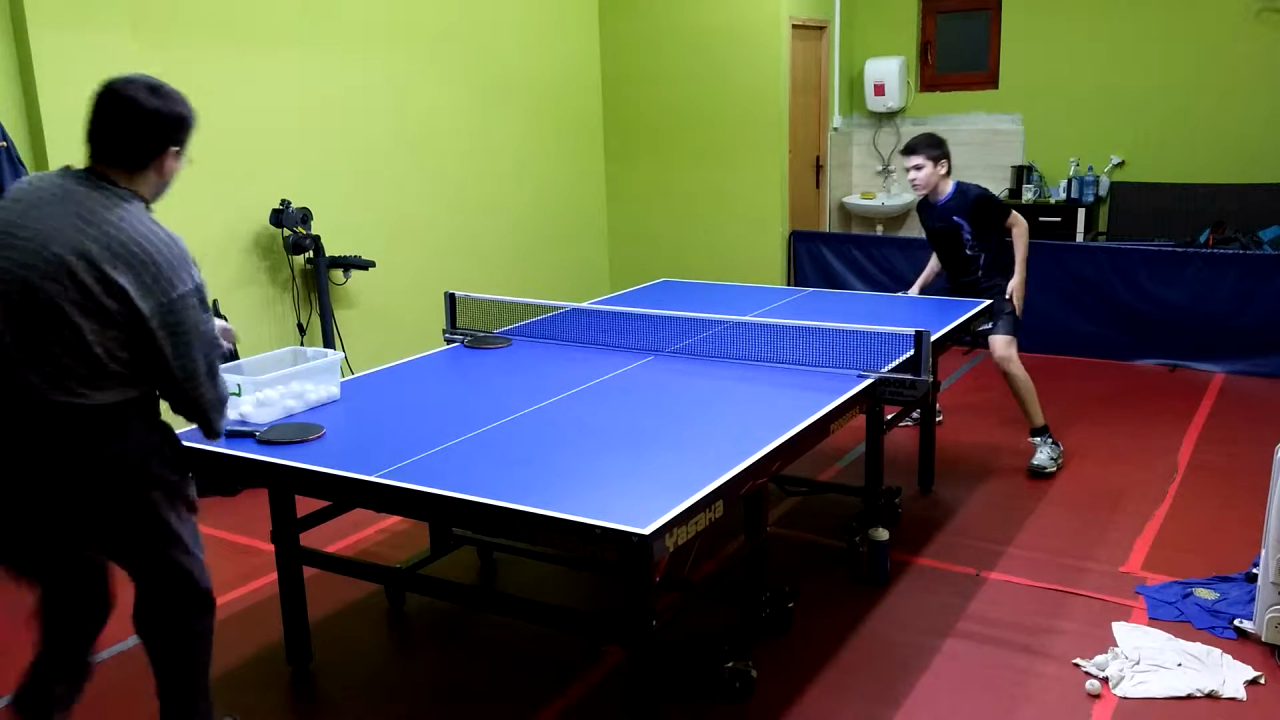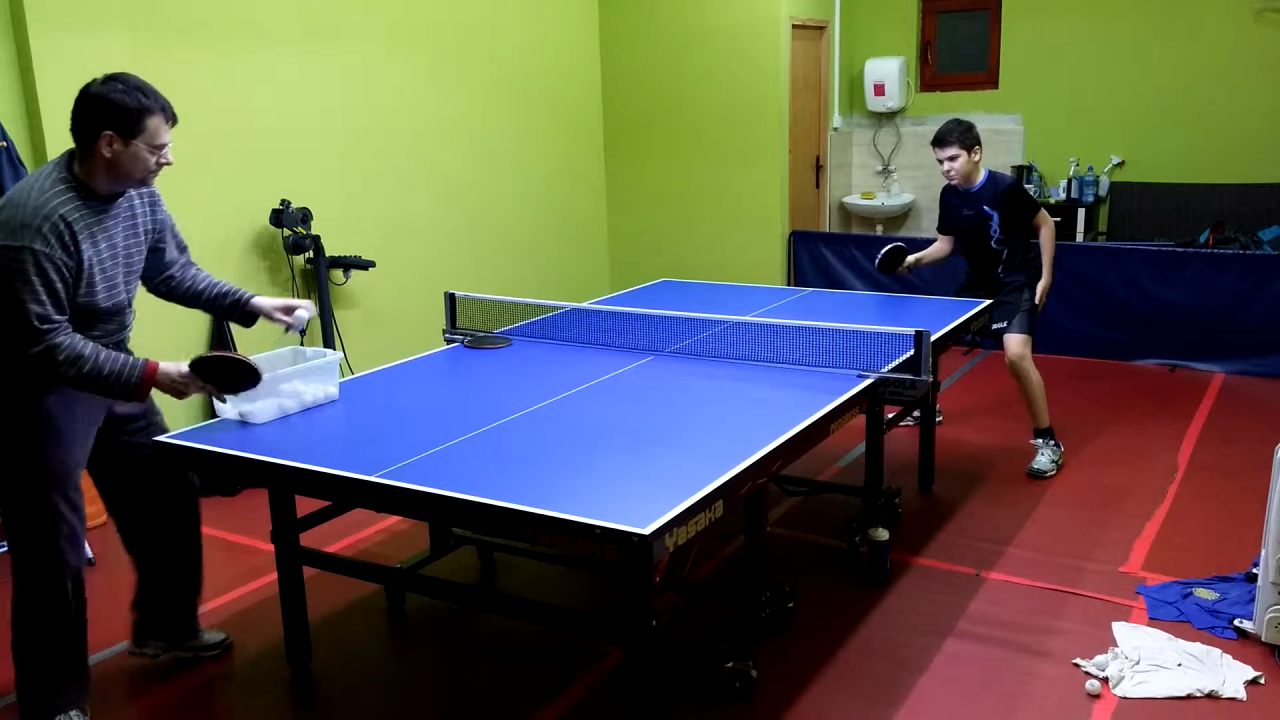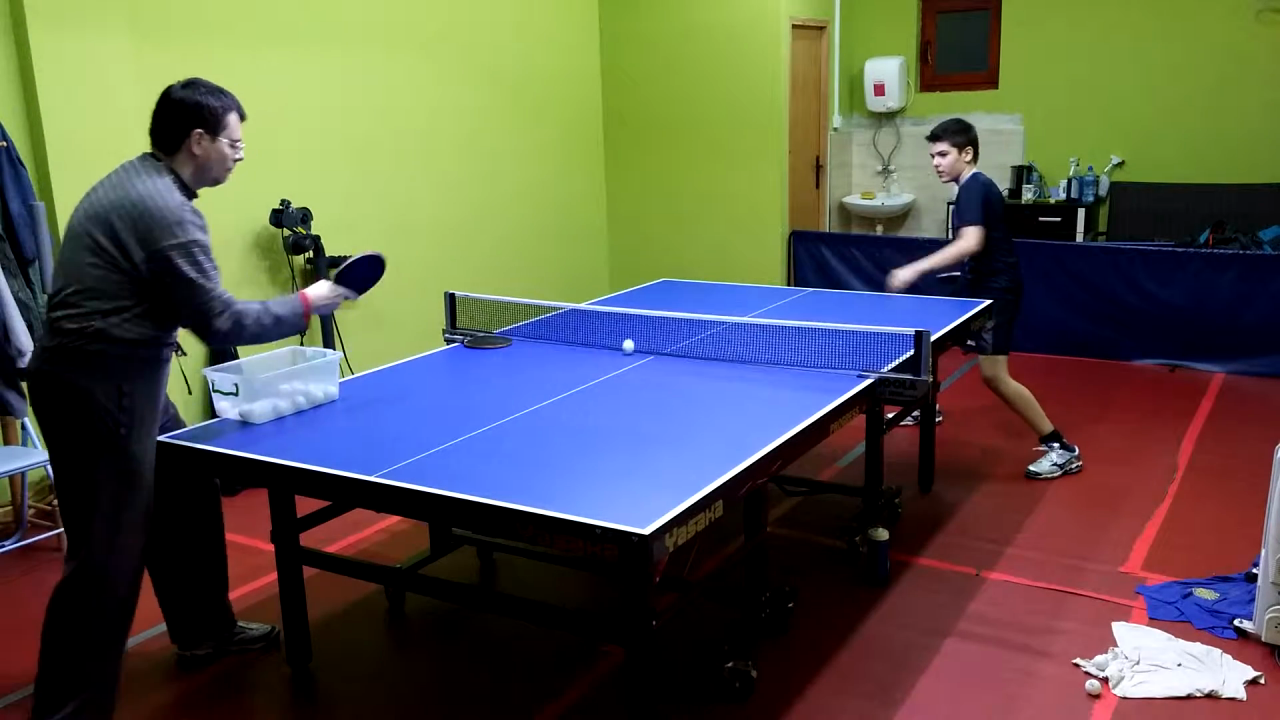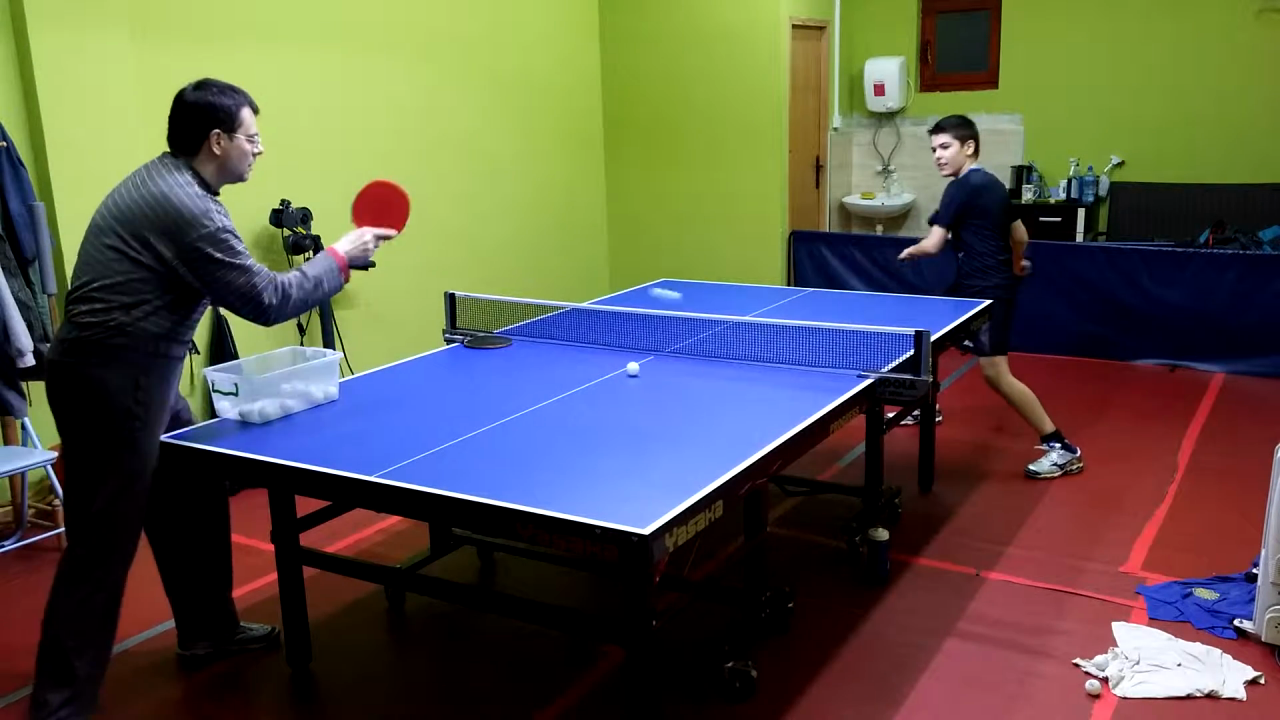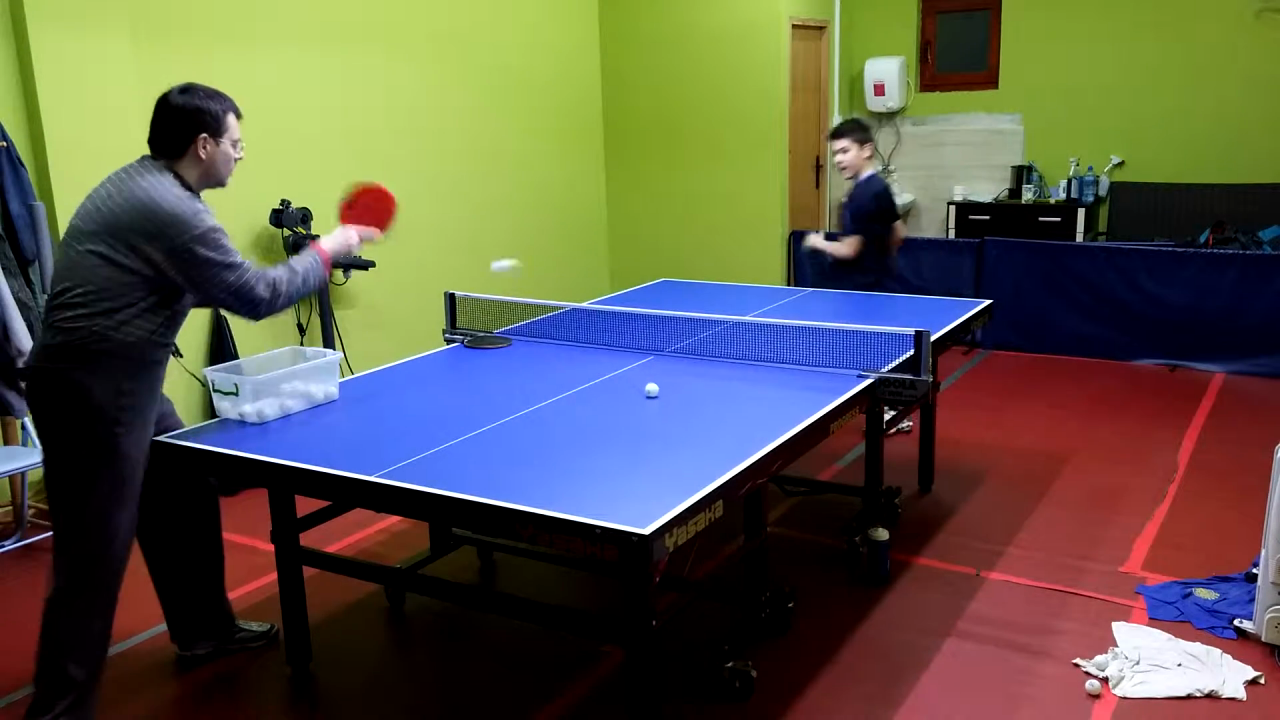
dt=1s
person 1, frame 1
right shoulder: (154, 252)
right elbow: (192, 372)
left wrist: (198, 327)
right wrist: (214, 418)
right hip: (110, 453)
left knee: (73, 601)
right knee: (177, 592)
person 1, frame 2
left shoulder: (138, 195)
left elbow: (173, 271)
left wrist: (250, 304)
right wrist: (149, 374)
left hip: (110, 373)
left knee: (169, 496)
right knee: (52, 551)
left ankle: (165, 628)
person 1, frame 3
left shoulder: (142, 184)
right shoulder: (164, 211)
right elbow: (221, 323)
left wrist: (184, 312)
right wrist: (305, 304)
left hip: (125, 377)
right hip: (95, 389)
left knee: (187, 499)
right knee: (108, 557)
left ankle: (203, 627)
person 1, frame 4
left shoulder: (169, 184)
right shoulder: (185, 208)
right elbow: (263, 300)
left wrist: (289, 271)
right wrist: (338, 258)
left hip: (142, 373)
right hip: (107, 381)
left knee: (195, 496)
right knee: (103, 545)
left ankle: (208, 628)
person 1, frame 5
left shoulder: (148, 190)
right shoulder: (168, 209)
right elbow: (250, 291)
left wrist: (252, 286)
right wrist: (324, 253)
left hip: (124, 381)
right hip: (86, 389)
left knee: (185, 498)
right knee: (96, 552)
left ankle: (204, 627)
person 2, frame 1
left shoulder: (974, 197)
right shoulder: (925, 209)
left elbow: (1018, 224)
left wrist: (1019, 277)
right wrist: (918, 287)
left hip: (996, 286)
right hip: (959, 288)
left knee: (1004, 356)
left ankle: (1045, 440)
person 2, frame 2
left shoulder: (1005, 188)
right shoulder: (949, 195)
left elbow: (1044, 225)
right elbow: (946, 243)
left wrist: (1046, 276)
right wrist: (916, 258)
left hip: (1016, 282)
right hip: (976, 283)
left knee: (1016, 355)
left ankle: (1047, 441)
person 2, frame 3
left shoulder: (973, 189)
right shoulder: (981, 187)
left elbow: (972, 243)
left wrist: (914, 269)
left hip: (994, 292)
right hip: (980, 288)
left knee: (994, 374)
left ankle: (1061, 447)
person 2, frame 4
left shoulder: (963, 186)
right shoulder: (990, 183)
left elbow: (934, 244)
right elbow: (1020, 235)
left wrist: (911, 250)
right wrist: (1016, 263)
left hip: (989, 291)
right hip: (972, 287)
left knee: (995, 372)
left ankle: (1061, 447)
person 2, frame 5
left shoulder: (862, 193)
right shoulder: (875, 186)
left elbow: (847, 250)
right elbow: (899, 234)
left wrist: (818, 243)
left hip: (863, 285)
right hip: (870, 280)
